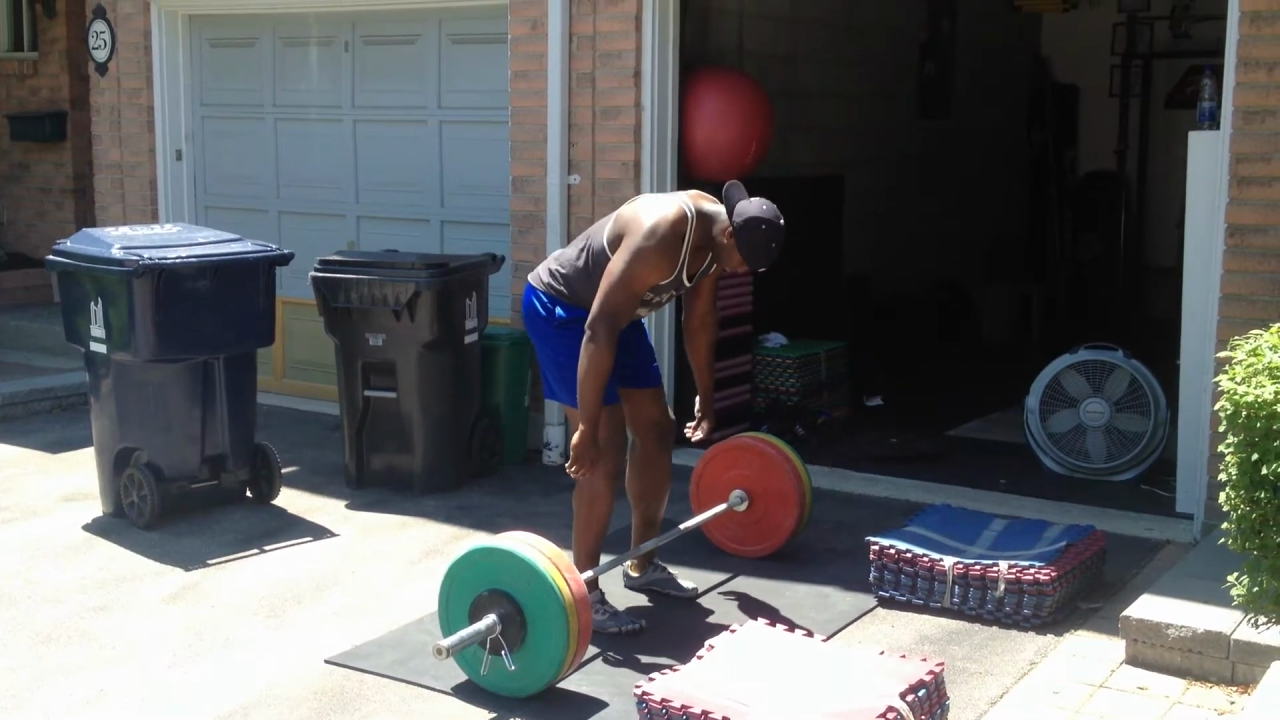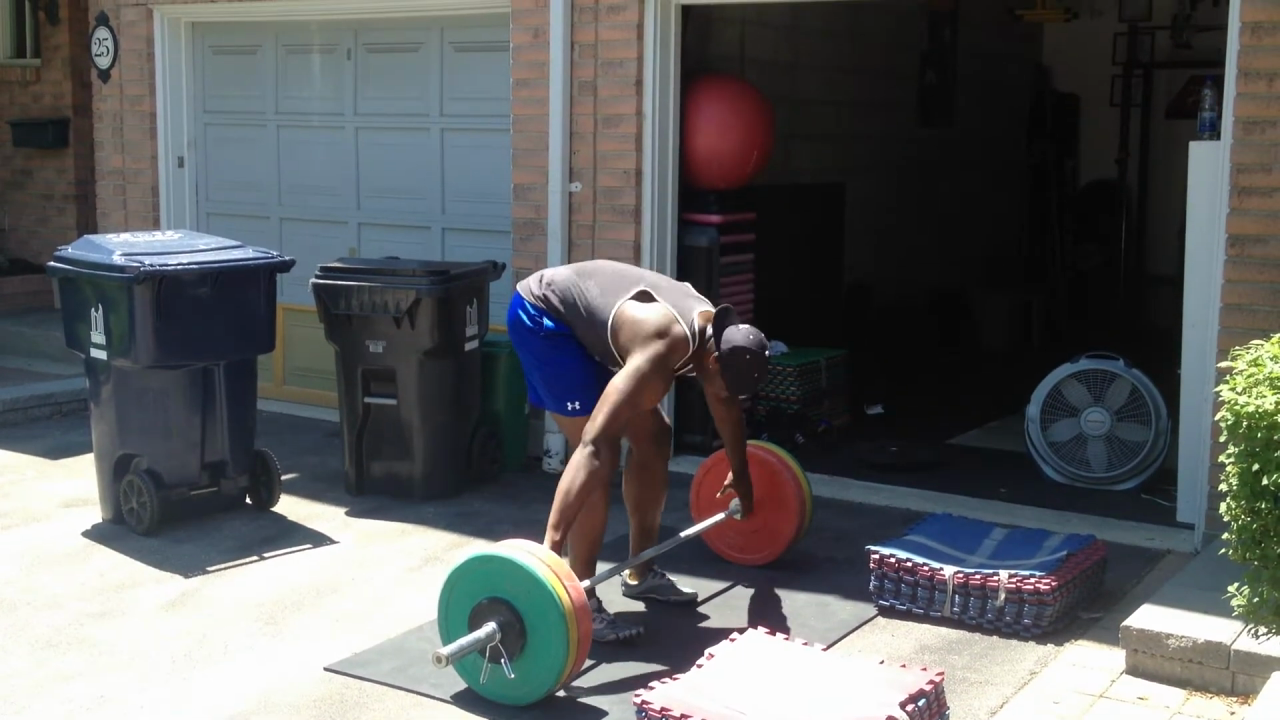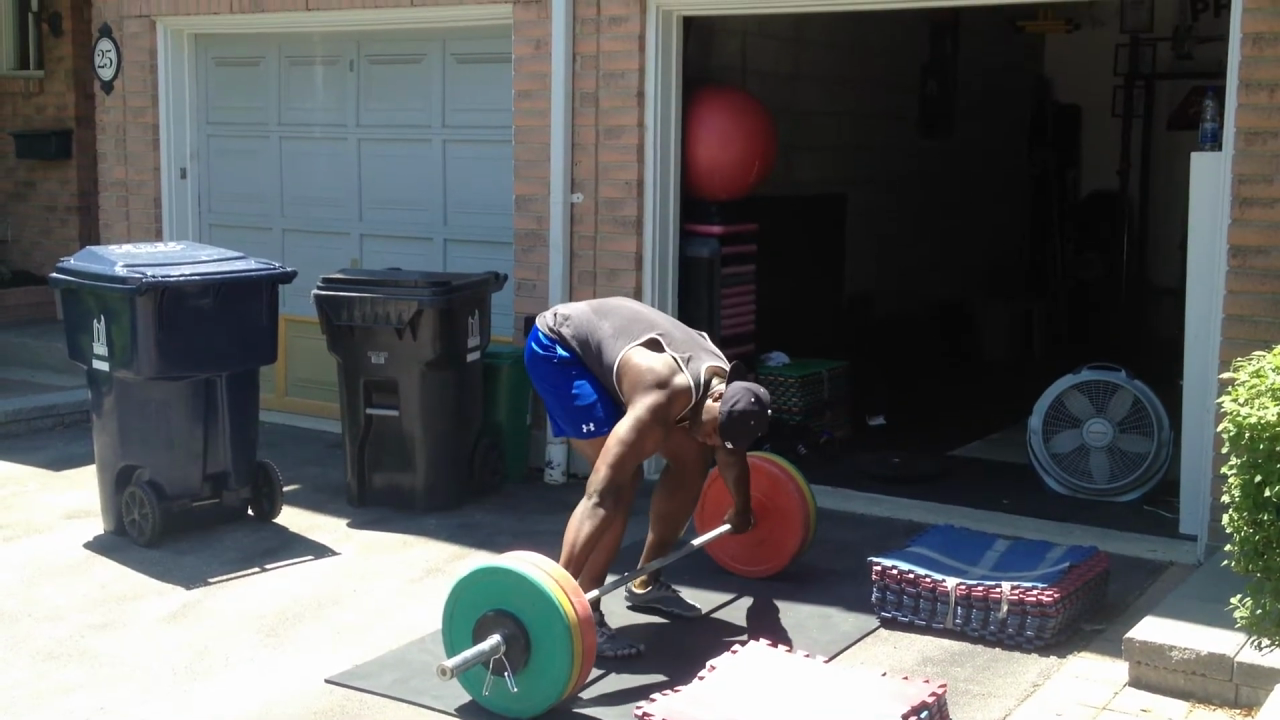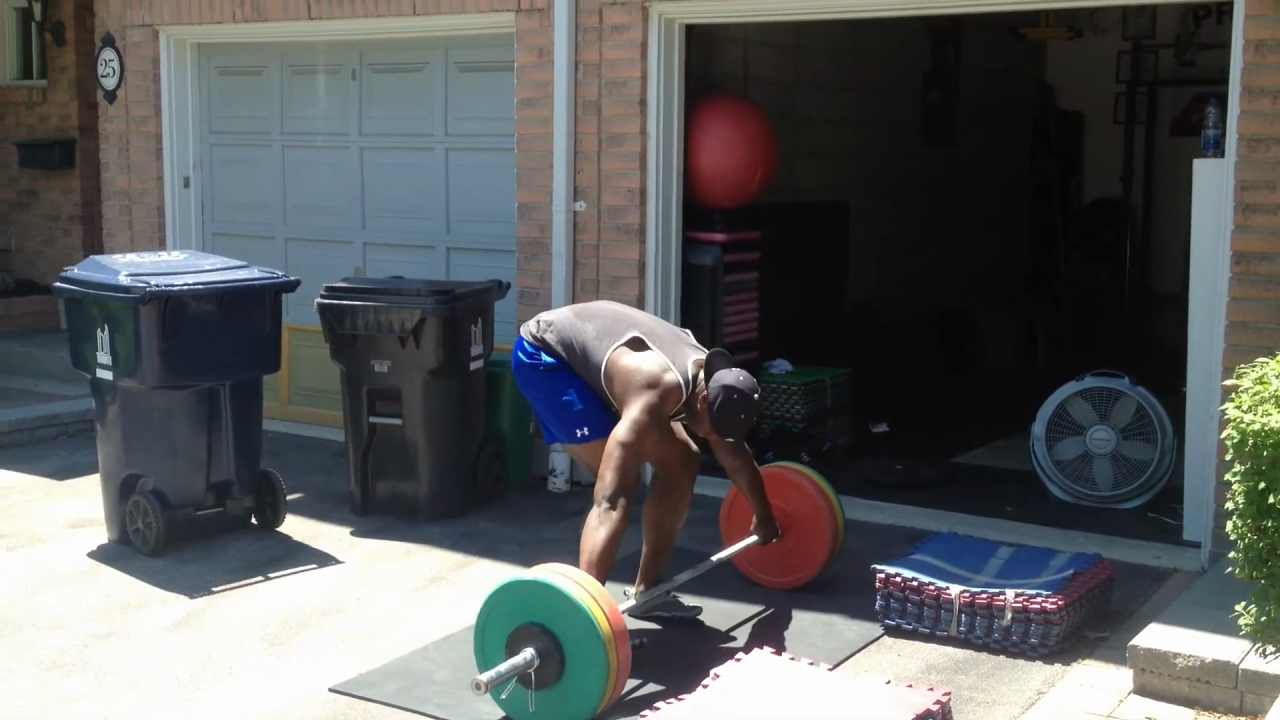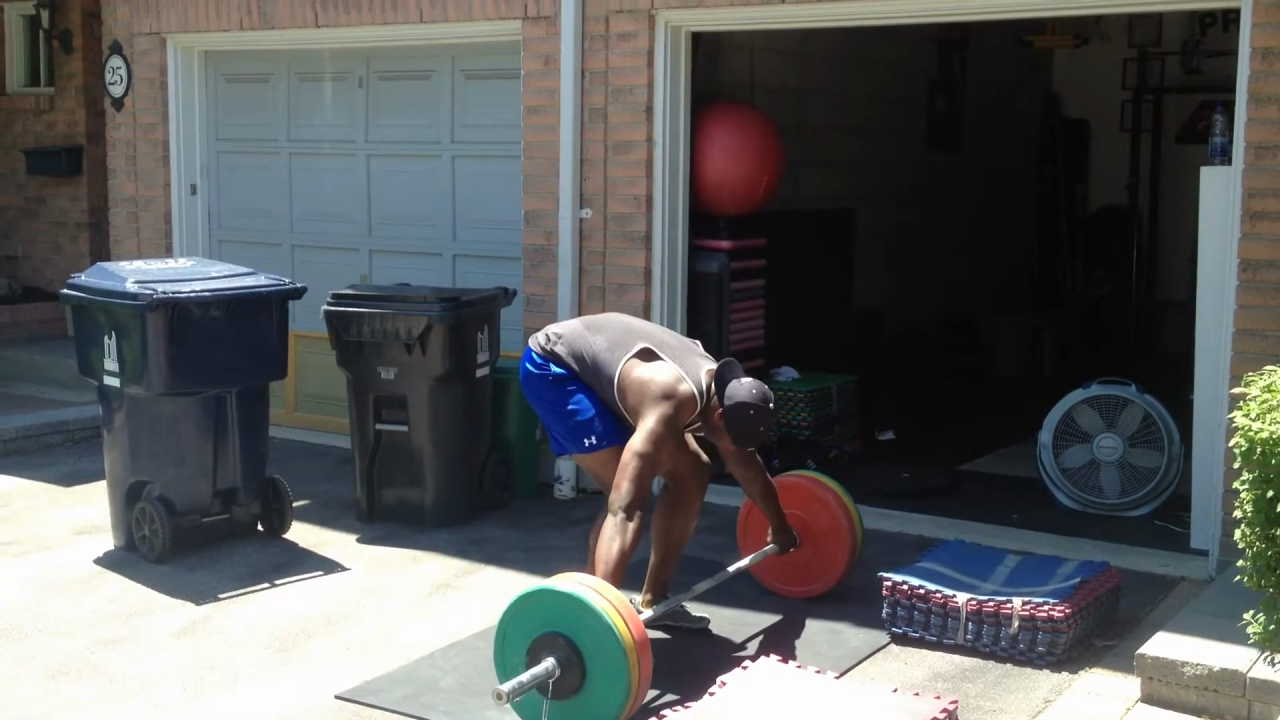
dt=0.5s
person 1, frame 1
left shoulder: (714, 234)
right shoulder: (659, 235)
left elbow: (700, 319)
right elbow: (599, 330)
left wrist: (705, 396)
right wrist: (586, 427)
left hip: (617, 311)
right hip: (561, 307)
left knee: (657, 431)
right knee: (606, 451)
left ankle: (642, 565)
right ankle: (584, 594)
person 1, frame 2
left shoulder: (717, 330)
right shoulder: (662, 351)
left elbow: (726, 408)
right elbow: (594, 449)
left wrist: (740, 476)
right wrist: (552, 546)
left hip: (586, 318)
right hip: (542, 315)
left knee: (654, 437)
right knee: (604, 450)
left ankle: (639, 573)
right ankle: (581, 601)
person 1, frame 3
left shoulder: (725, 380)
right shoulder: (663, 397)
left elbow: (731, 456)
right elbow: (602, 494)
left wrist: (741, 511)
left hip: (602, 339)
right hip: (557, 346)
left knee: (693, 457)
right knee: (622, 478)
left ankle: (646, 583)
person 1, frame 4
left shoulder: (715, 381)
right shoulder: (655, 395)
left elbow: (737, 457)
right elbow: (611, 498)
left wrist: (763, 517)
left hip: (589, 350)
right hip: (545, 354)
left knee: (682, 460)
right knee: (623, 482)
left ankle: (646, 590)
person 1, frame 5
left shoulder: (726, 391)
right shoulder: (669, 406)
left elbow: (748, 468)
right elbow: (625, 508)
left wrist: (779, 527)
left hip: (599, 364)
right hip: (553, 365)
left knee: (692, 471)
right knee: (631, 493)
left ankle: (652, 600)
